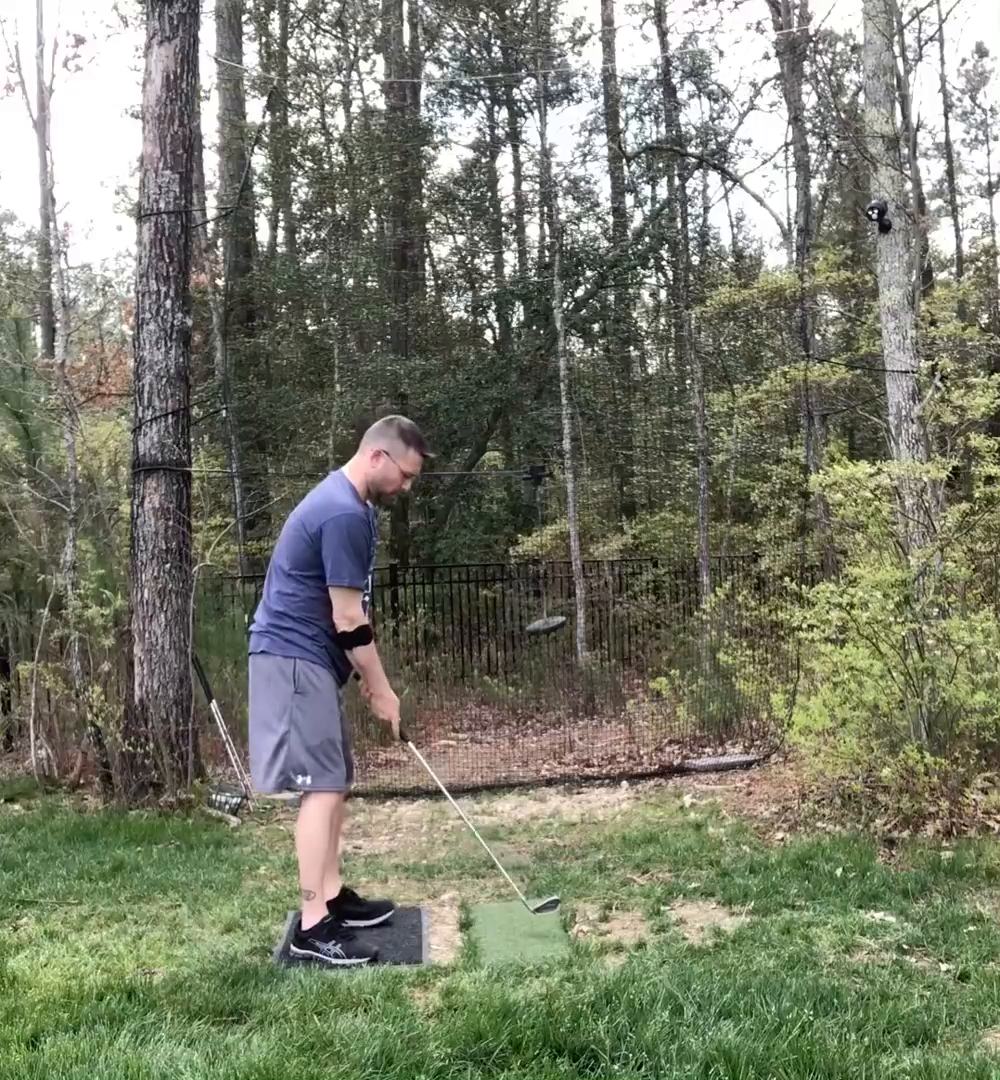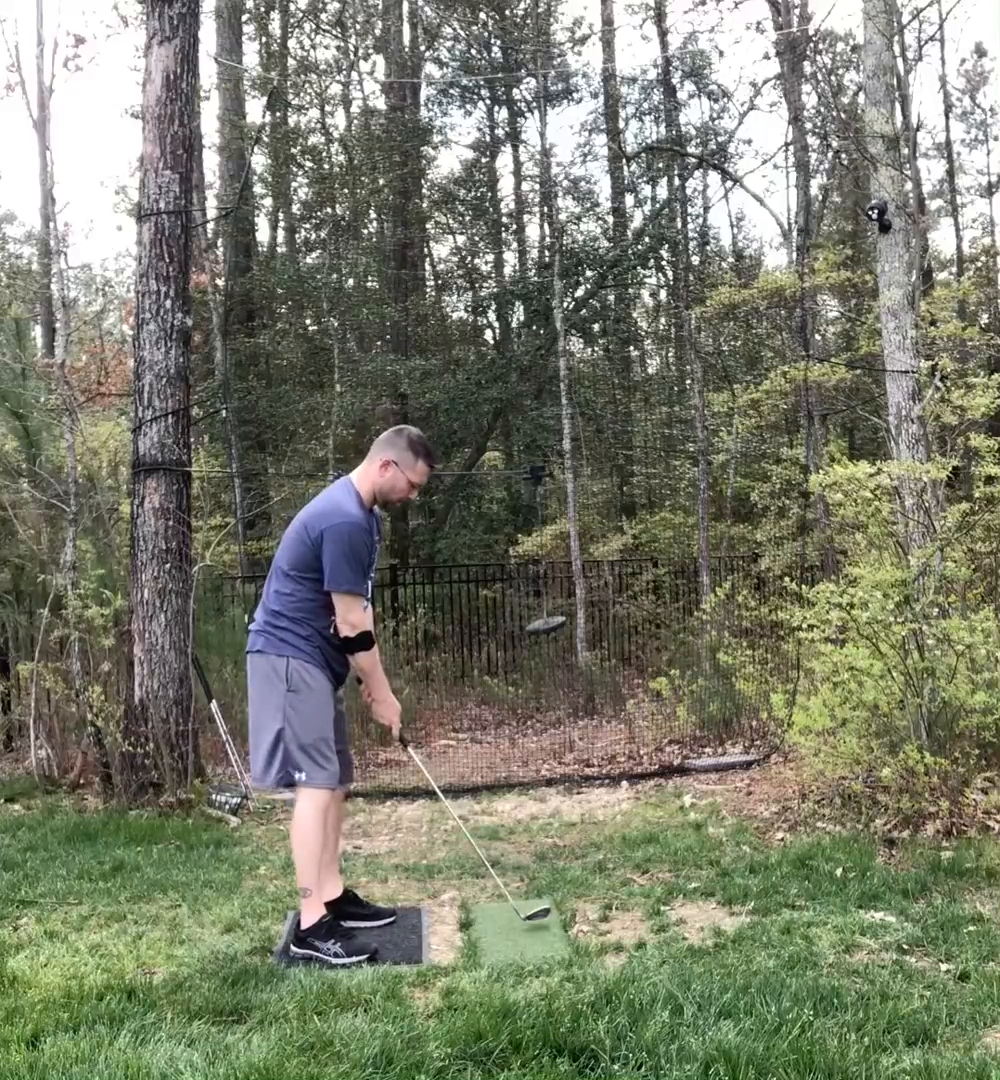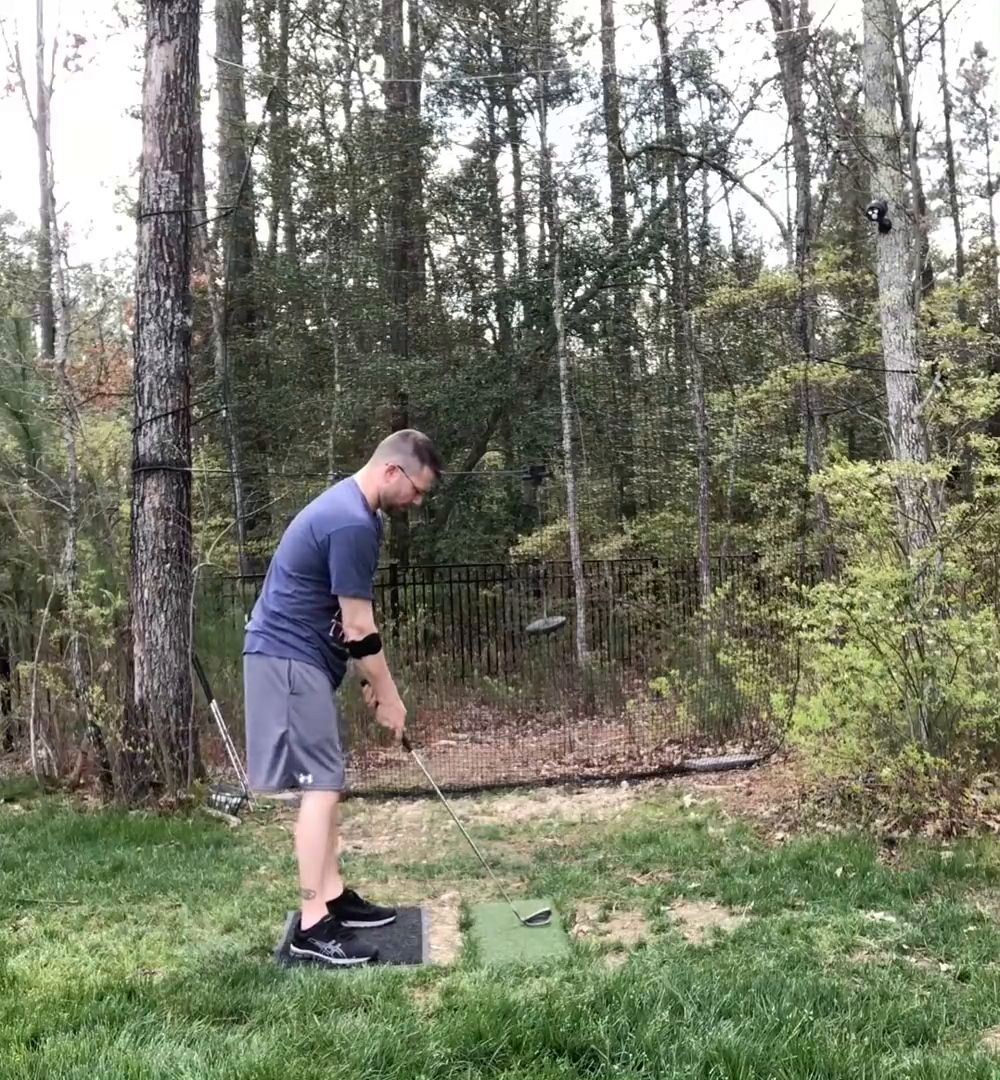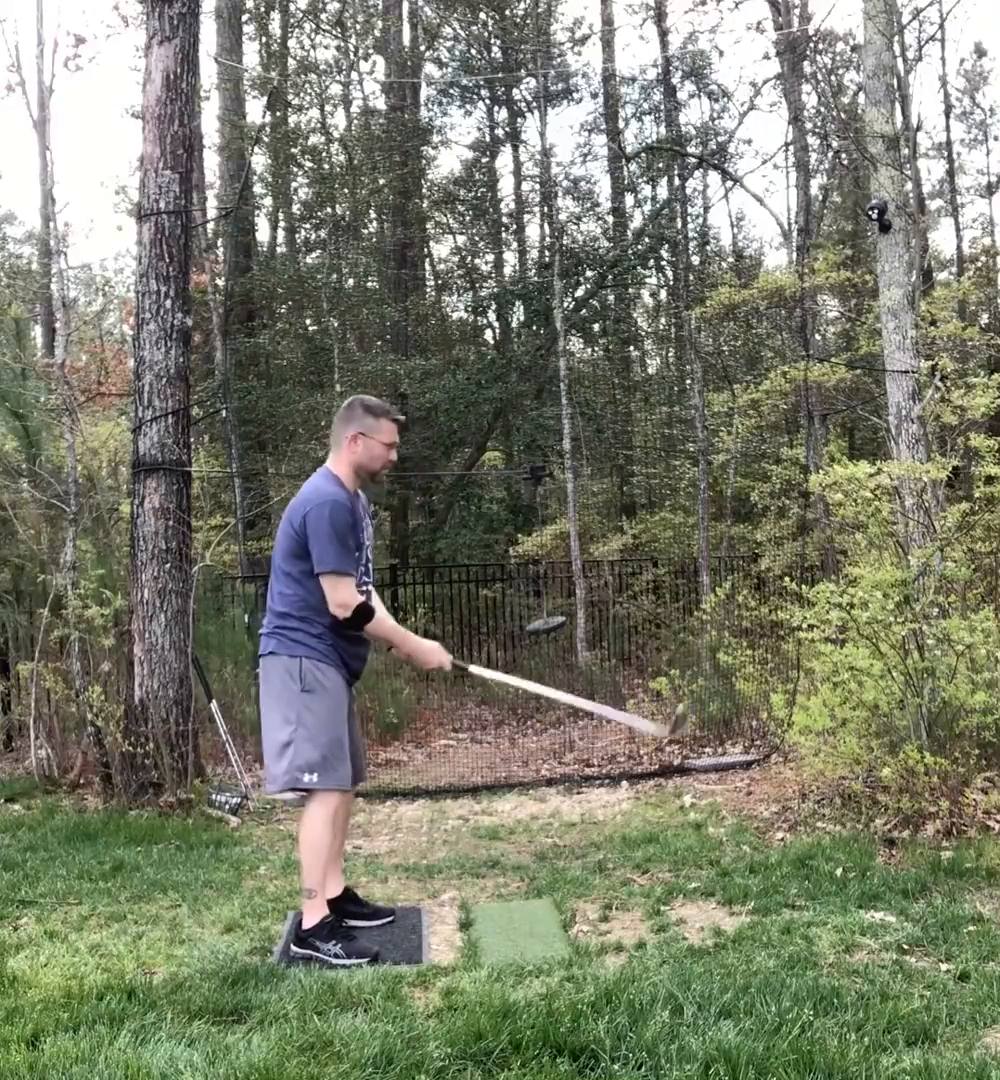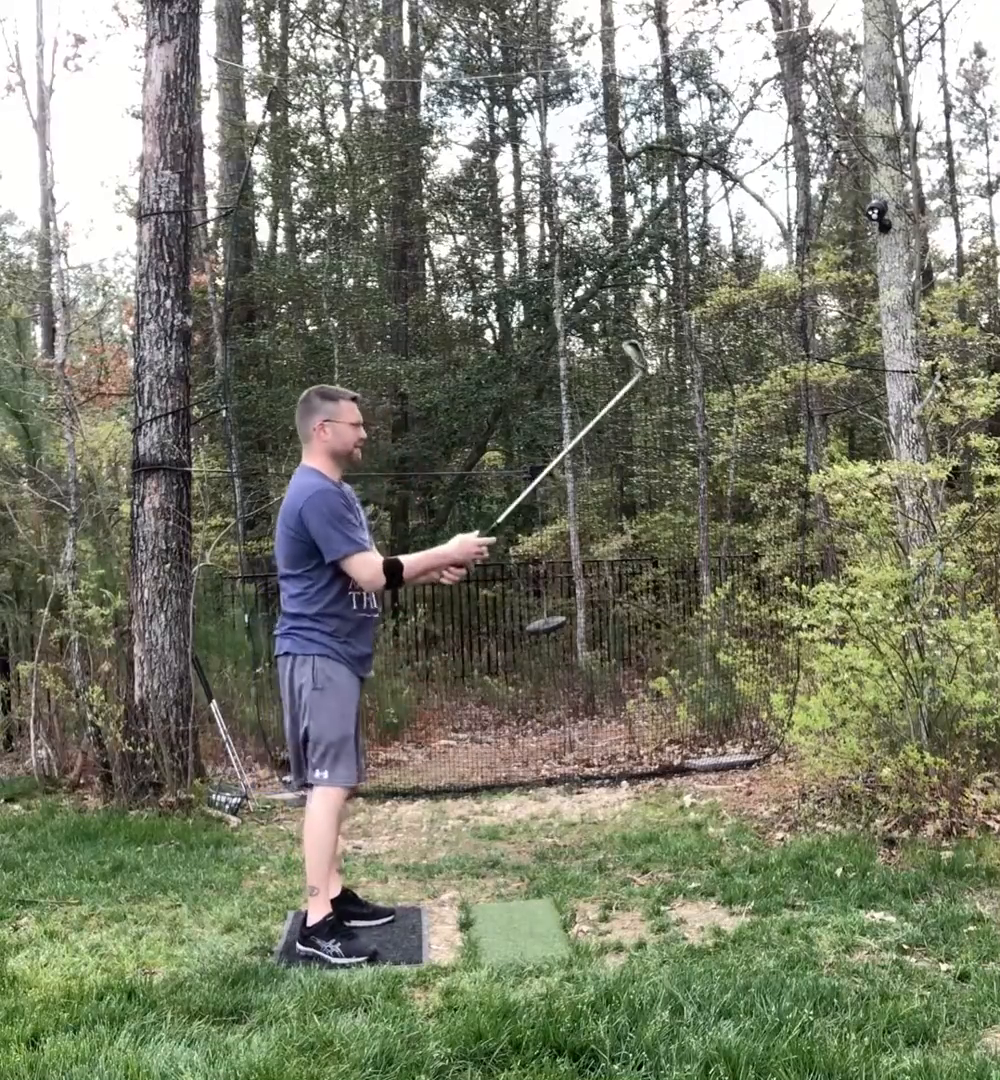
dt=0.4s
person 1, frame 1
left shoulder: (353, 504)
right shoulder: (344, 514)
left elbow: (353, 610)
right elbow: (348, 619)
left wrist: (369, 677)
right wrist: (380, 689)
left hip: (312, 660)
right hip: (295, 660)
left knee: (333, 781)
right knee: (321, 787)
left ankle: (332, 895)
right ankle: (313, 925)
person 1, frame 2
left shoulder: (357, 509)
right shoulder: (345, 521)
left elbow: (358, 609)
right elbow: (351, 623)
left wrist: (370, 681)
right wrist: (382, 693)
left hip: (312, 659)
right hip: (291, 658)
left knee: (334, 781)
right knee: (315, 783)
left ankle: (333, 896)
right ankle: (312, 924)
person 1, frame 3
left shoulder: (351, 506)
right shoulder: (353, 524)
left elbow: (353, 619)
right elbow: (357, 627)
left wrist: (373, 682)
right wrist: (388, 696)
left hip: (302, 657)
right hip: (289, 659)
left knee: (328, 783)
right knee: (320, 786)
left ankle: (333, 895)
right ankle: (313, 924)
person 1, frame 4
left shoulder: (353, 500)
right shoulder: (327, 503)
left elbow: (359, 586)
right elbow: (344, 604)
left wrist: (403, 639)
right wrist: (412, 646)
left hip: (330, 661)
right hip: (304, 659)
left knee: (342, 782)
right knee: (325, 785)
left ankle: (333, 893)
right ankle: (313, 924)
person 1, frame 5
left shoulder: (337, 491)
right shoulder: (316, 495)
left elbow: (368, 568)
right elbow: (371, 575)
left wrist: (432, 570)
right wrist: (445, 553)
left hip: (336, 655)
right hip: (318, 656)
left knee: (334, 782)
right knee: (328, 783)
left ankle: (333, 894)
right ankle: (316, 922)
